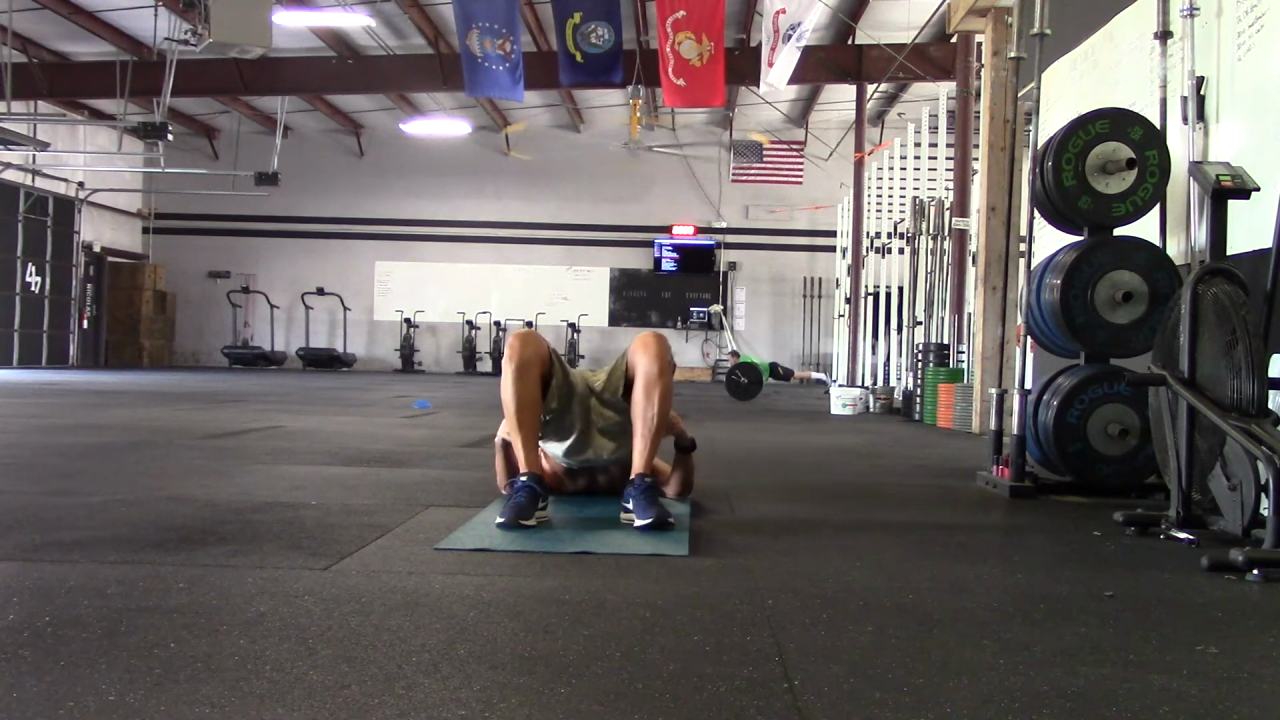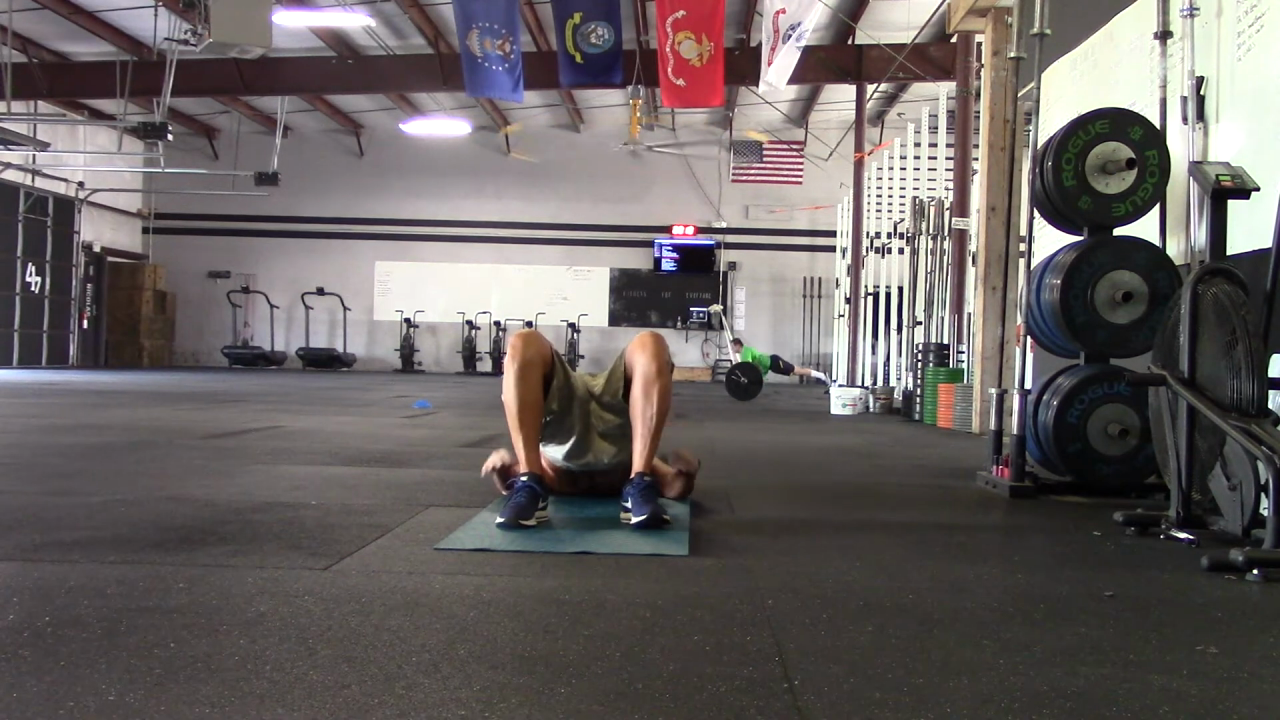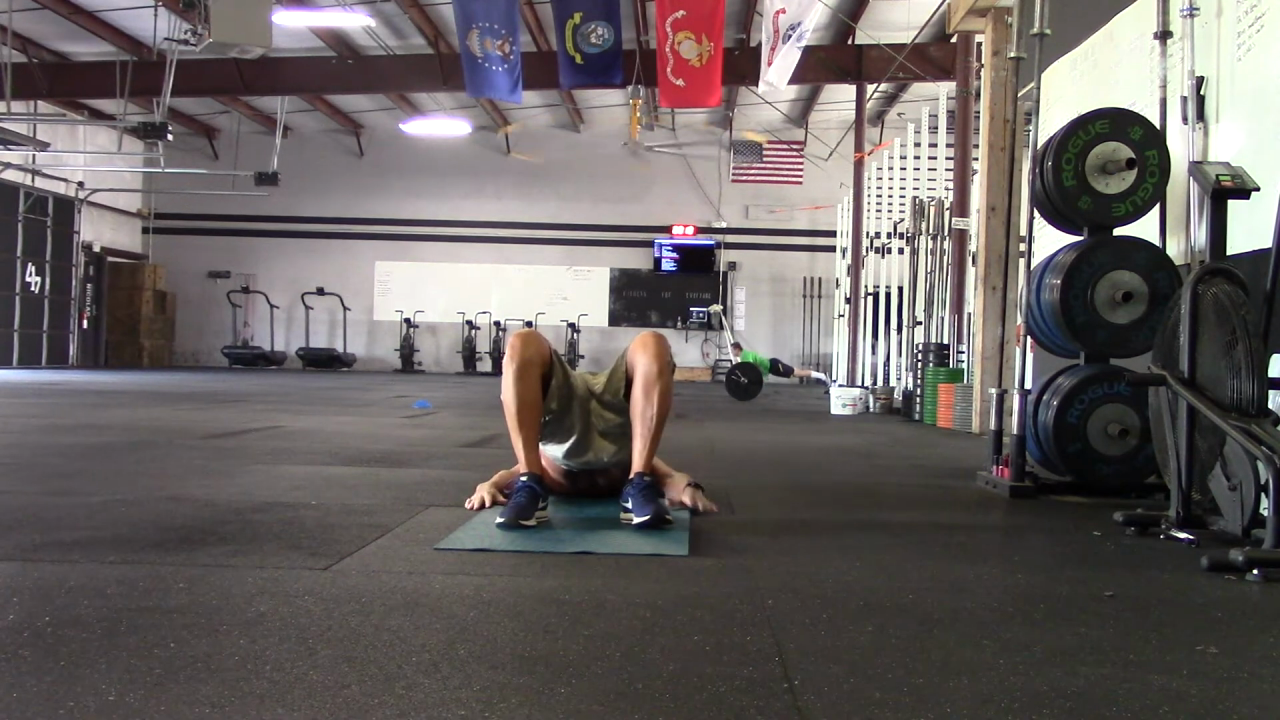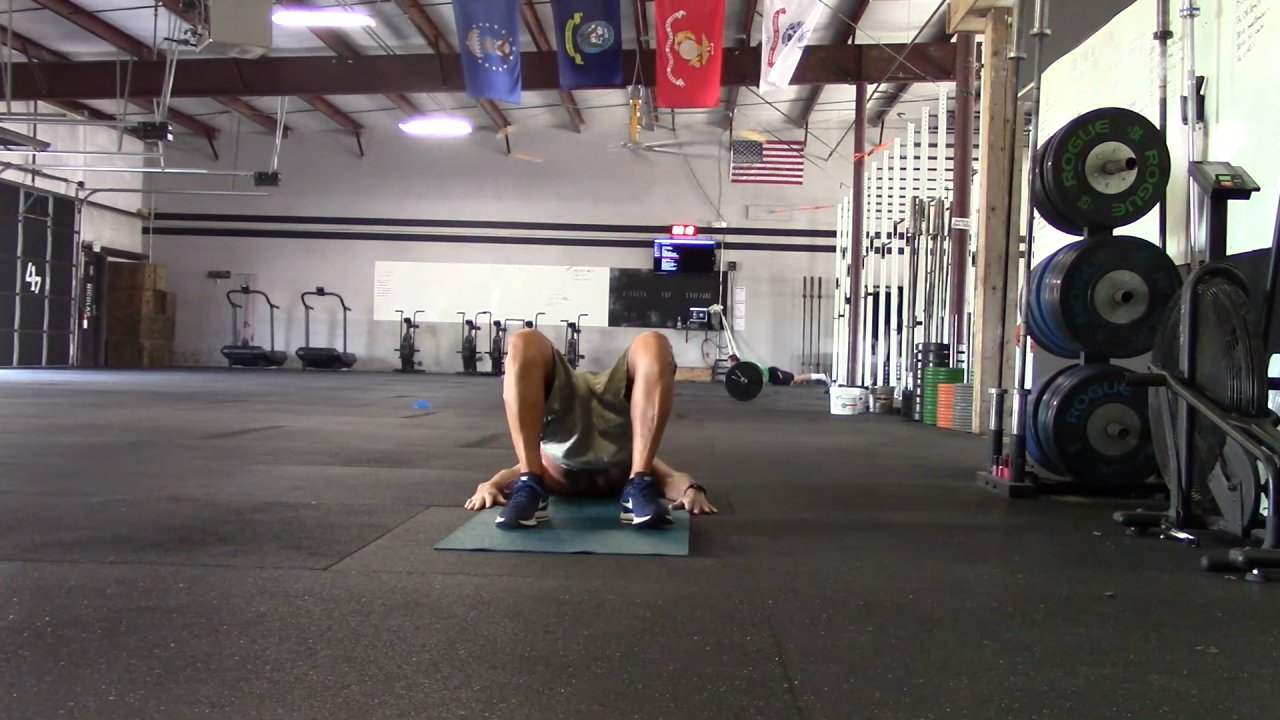
dt=0.2s
person 1, frame 1
left shoulder: (639, 456)
left elbow: (678, 489)
right elbow: (508, 485)
left wrist: (683, 441)
right wrist: (503, 438)
left ankle: (639, 488)
right ankle: (530, 486)
person 1, frame 2
left shoulder: (640, 457)
left elbow: (675, 486)
right elbow: (507, 482)
left wrist: (684, 468)
right wrist: (502, 466)
left ankle: (638, 486)
right ankle: (530, 488)
person 1, frame 3
left shoulder: (638, 455)
left elbow: (670, 478)
right elbow: (514, 473)
left wrist: (689, 488)
right wrist: (490, 484)
left knee: (652, 344)
right knee: (523, 343)
left ankle: (639, 486)
right ankle: (530, 488)
person 1, frame 4
left shoulder: (639, 456)
left elbow: (670, 477)
right elbow: (515, 472)
left wrist: (691, 490)
right wrist: (489, 484)
left hip: (620, 459)
right hip: (560, 465)
left knee: (652, 344)
right knee: (525, 342)
left ankle: (639, 487)
right ankle: (529, 488)
